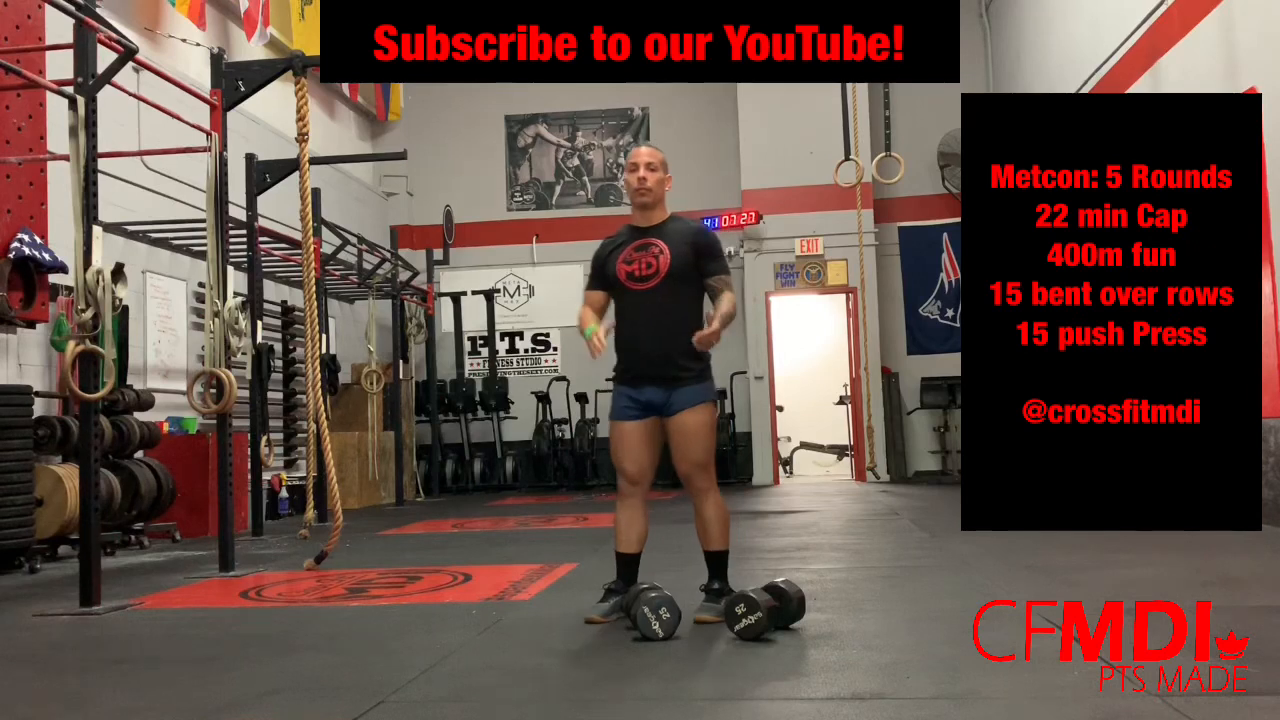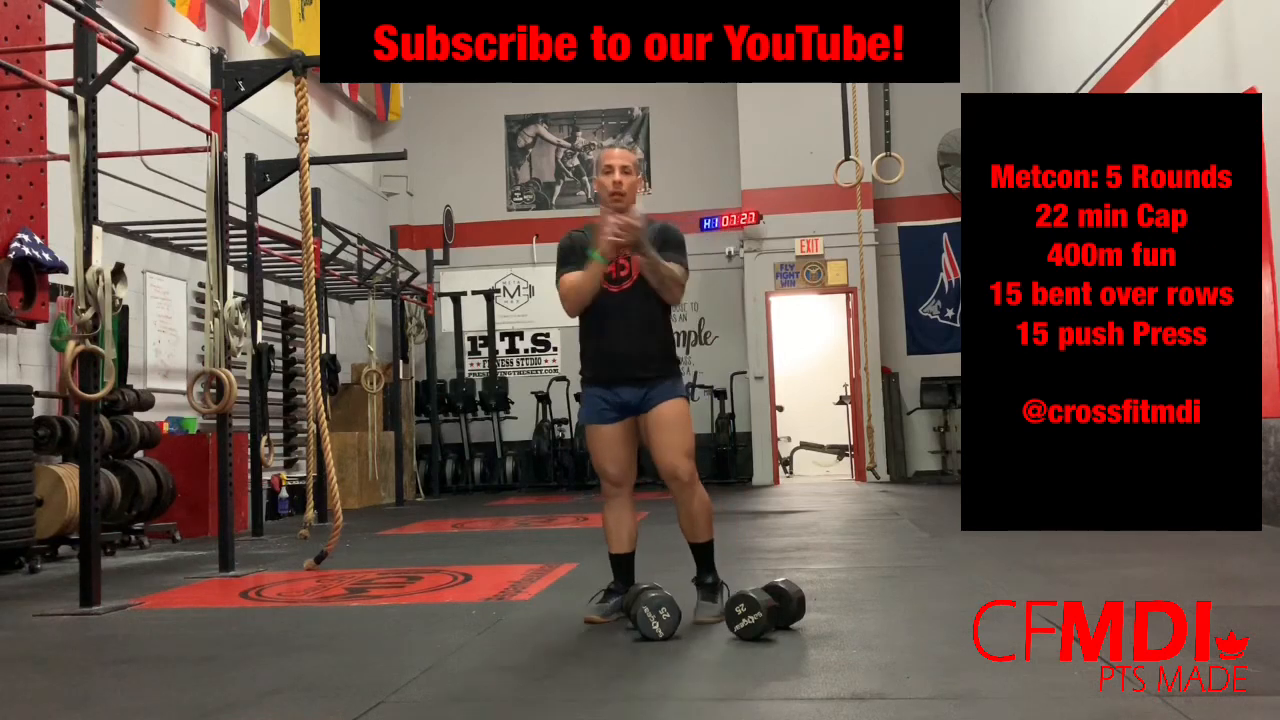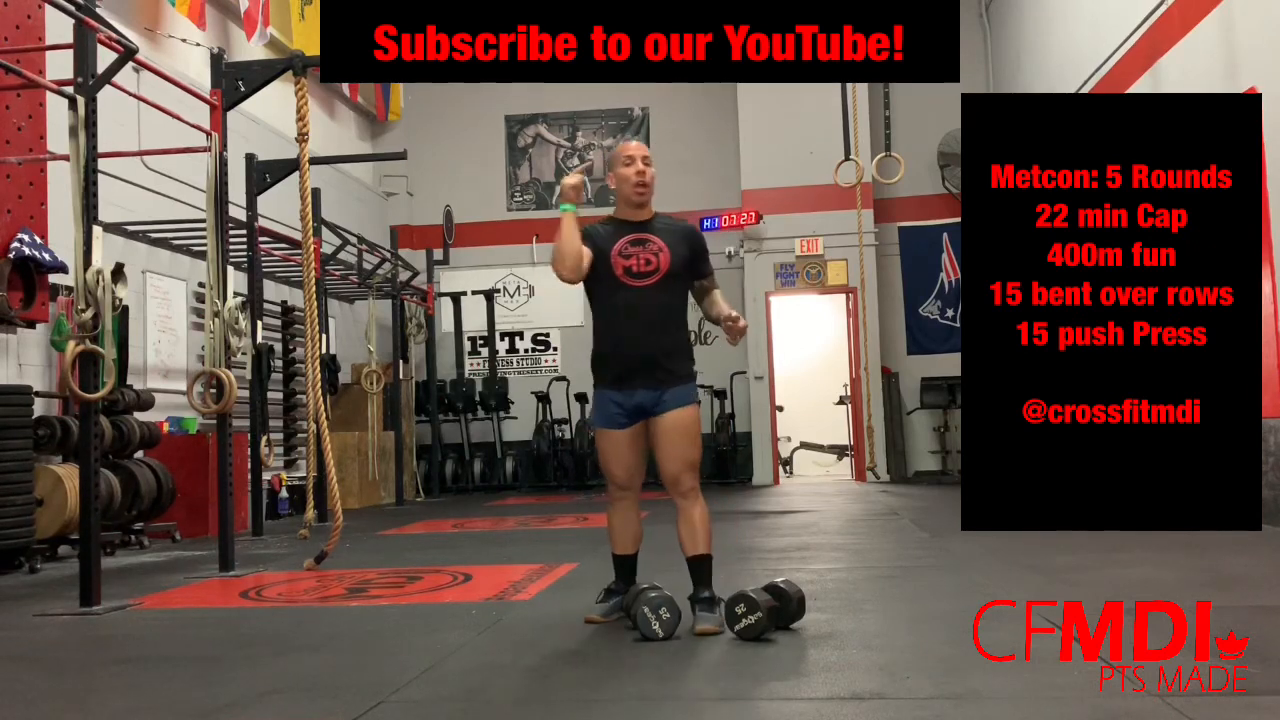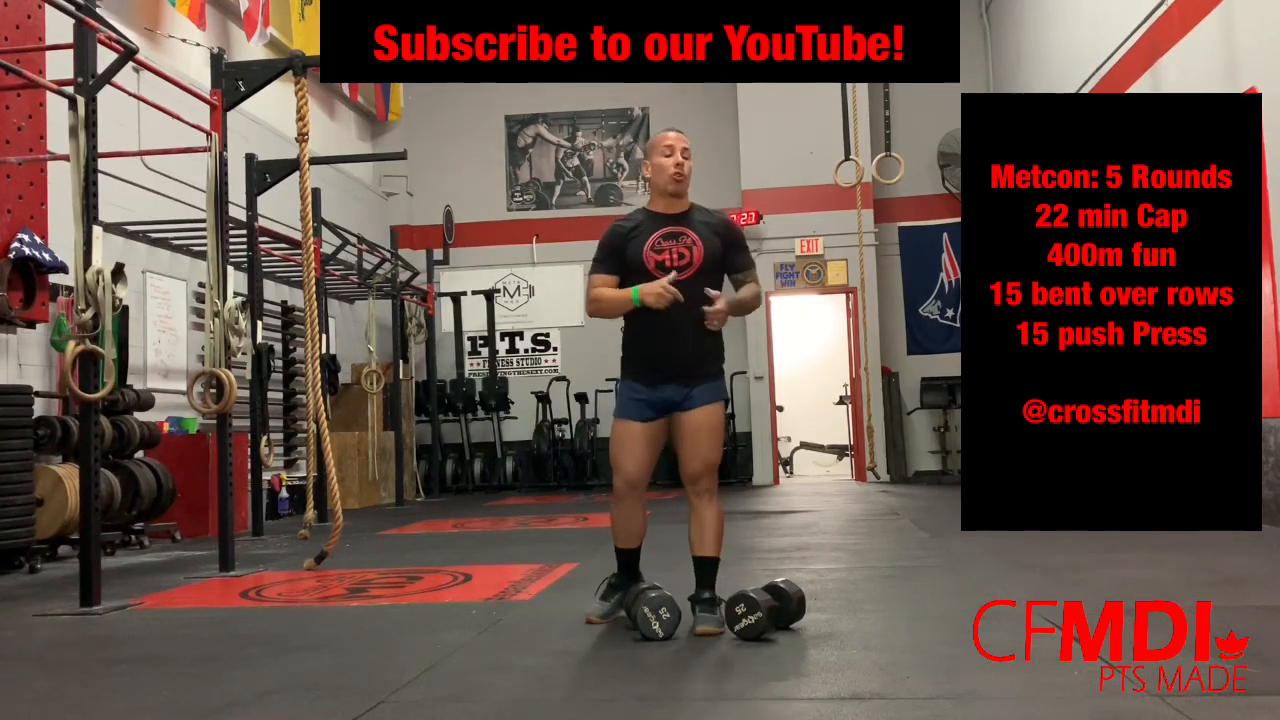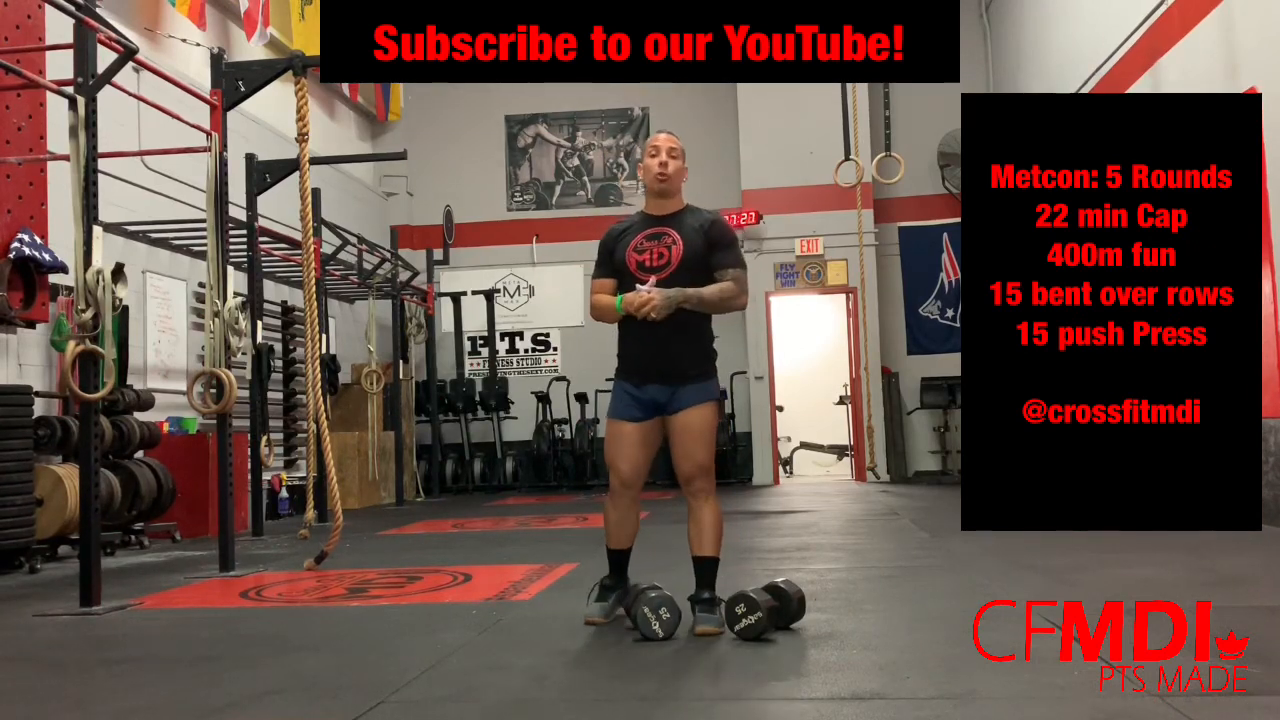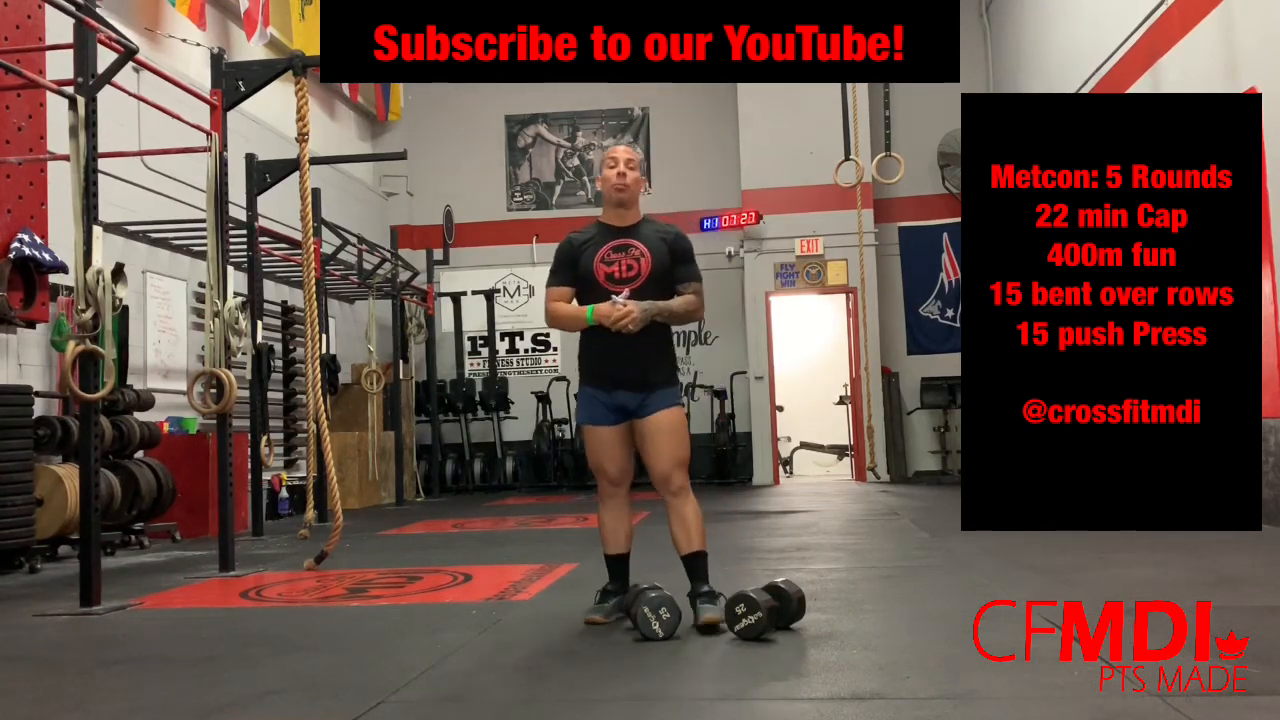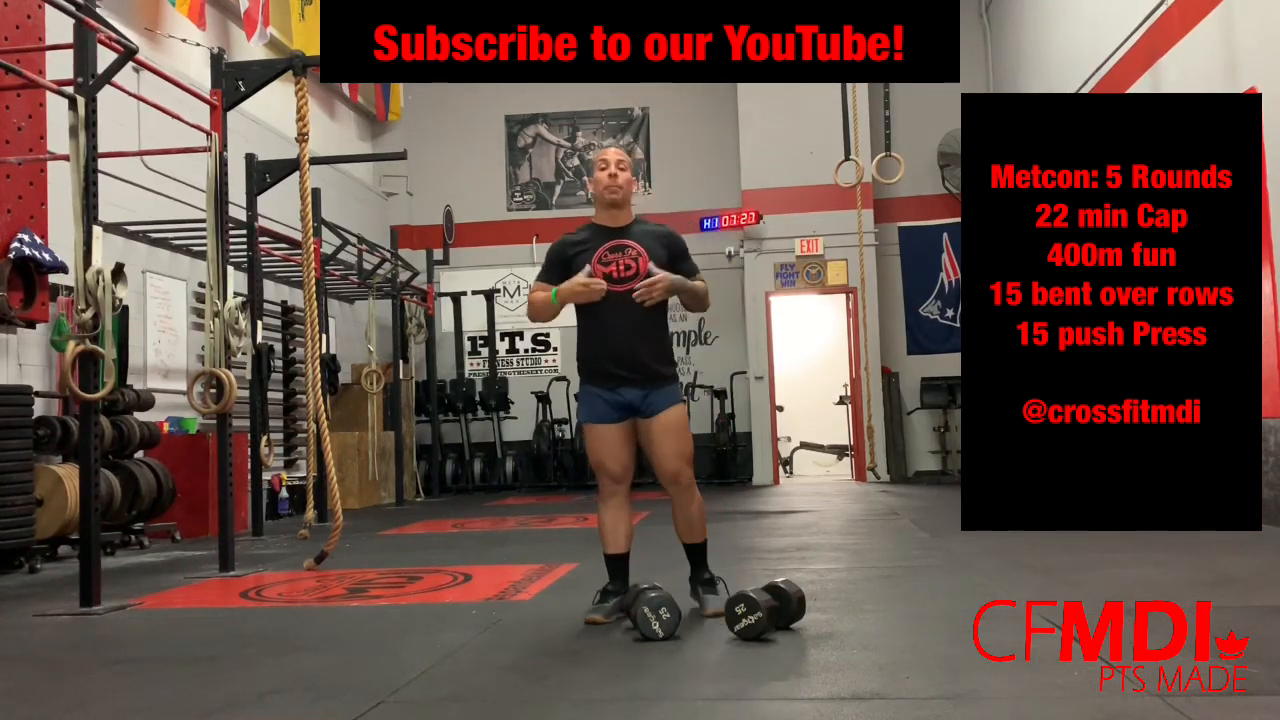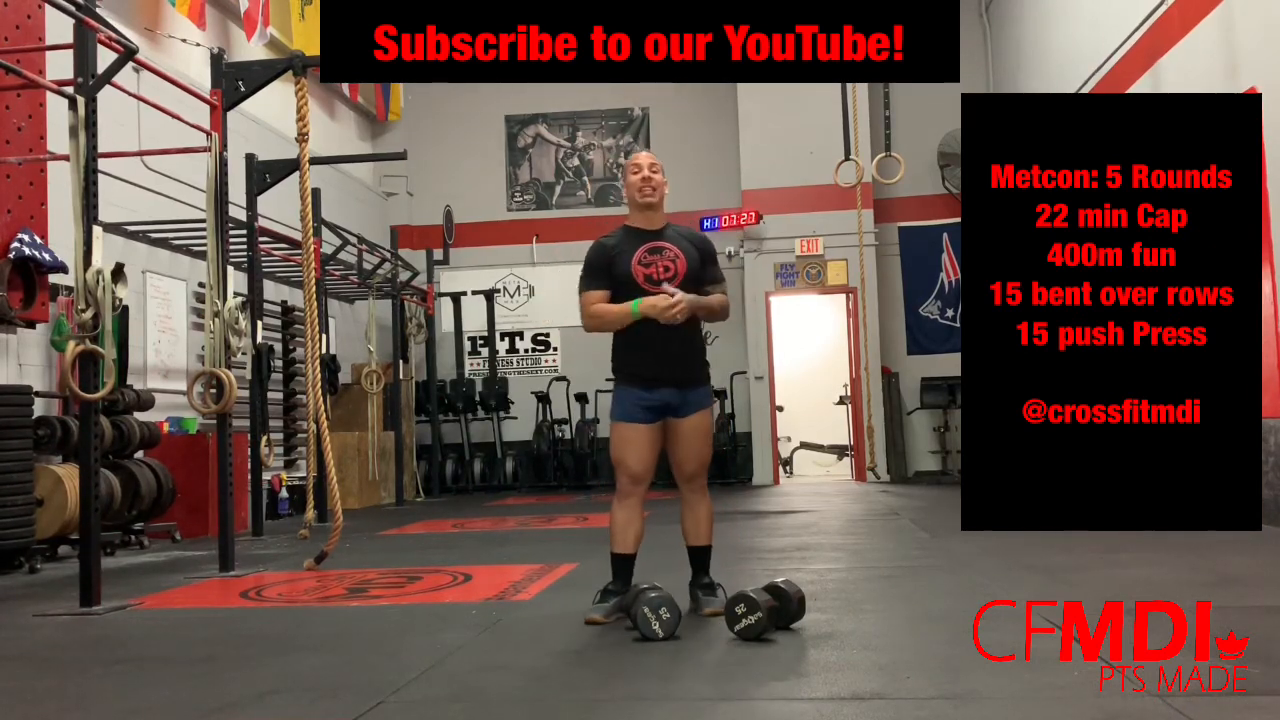
dt=0.4s
person 1, frame 1
left shoulder: (695, 236)
right shoulder: (610, 249)
left elbow: (725, 294)
right elbow: (592, 307)
left wrist: (717, 324)
right wrist: (593, 332)
left hip: (687, 382)
right hip: (631, 385)
left knee: (700, 481)
right knee: (629, 484)
left ankle: (718, 586)
right ankle: (623, 586)
person 1, frame 2
left shoulder: (663, 235)
right shoulder: (577, 243)
left elbow: (673, 291)
right elbow: (572, 303)
left wrist: (639, 246)
right wrist: (602, 253)
left hip: (659, 380)
right hip: (602, 387)
left knee: (682, 477)
right knee: (615, 486)
left ankle: (708, 580)
right ankle: (622, 586)
person 1, frame 3
left shoulder: (684, 234)
right shoulder: (594, 236)
left elbow: (707, 291)
right elbow: (568, 271)
left wrist: (727, 315)
right wrist: (570, 207)
left hip: (673, 382)
right hip: (614, 387)
left knee: (684, 485)
right knee: (622, 489)
left ankle: (703, 595)
right ankle: (622, 587)
person 1, frame 4
left shoulder: (720, 227)
right shoulder: (624, 232)
left elbow: (751, 286)
right elbow: (595, 300)
left wrist: (732, 302)
right wrist: (641, 294)
left hip: (700, 381)
right hip: (640, 382)
left knee: (702, 485)
right knee: (627, 484)
left ankle: (706, 595)
right ankle: (624, 578)
person 1, frame 5
left shoulder: (710, 227)
right shoulder: (617, 235)
left elbow: (737, 294)
right elbow: (597, 304)
left wrist: (677, 296)
right wrist: (626, 302)
left hip: (691, 380)
right hip: (632, 382)
left knee: (698, 484)
right knee: (622, 484)
left ankle: (706, 595)
right ankle: (615, 581)
person 1, frame 6
left shoulder: (670, 239)
right shoulder: (575, 245)
left elbow: (695, 304)
right elbow: (554, 311)
left wrist: (649, 309)
right wrist: (596, 313)
left hip: (658, 386)
right hip: (600, 389)
left knee: (675, 484)
right knee: (611, 486)
left ankle: (702, 590)
right ankle: (617, 587)
person 1, frame 7
left shoulder: (663, 239)
right shoulder: (570, 246)
left elbow: (702, 299)
right elbow: (535, 309)
left wrist: (676, 284)
right wrist: (565, 292)
left hip: (658, 383)
right hip: (600, 388)
left knee: (680, 479)
right knee: (612, 485)
left ankle: (703, 576)
right ankle: (617, 587)
person 1, frame 8
left shoulder: (695, 242)
right shoulder: (606, 248)
left elbow: (723, 306)
right elbow: (590, 317)
left wrist: (695, 303)
right wrist: (643, 306)
left hip: (691, 384)
right hip: (635, 388)
left knee: (694, 482)
right knee: (630, 485)
left ankle: (701, 581)
right ankle: (619, 587)
